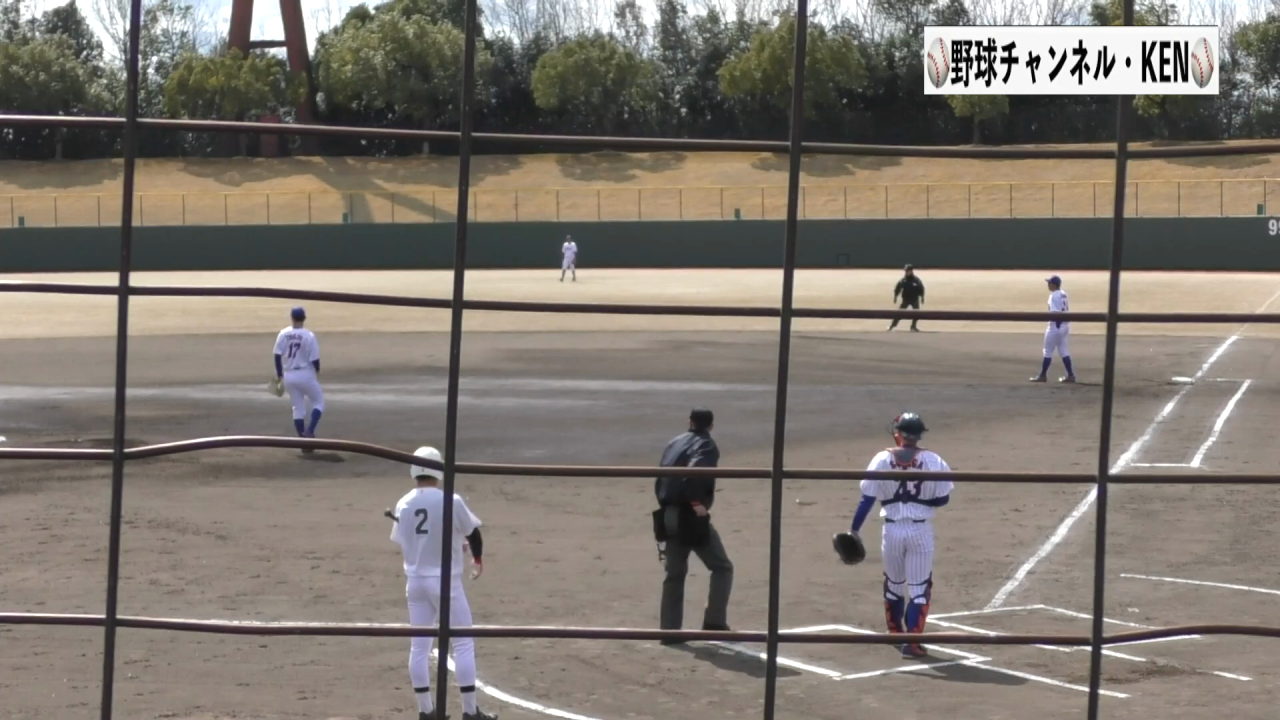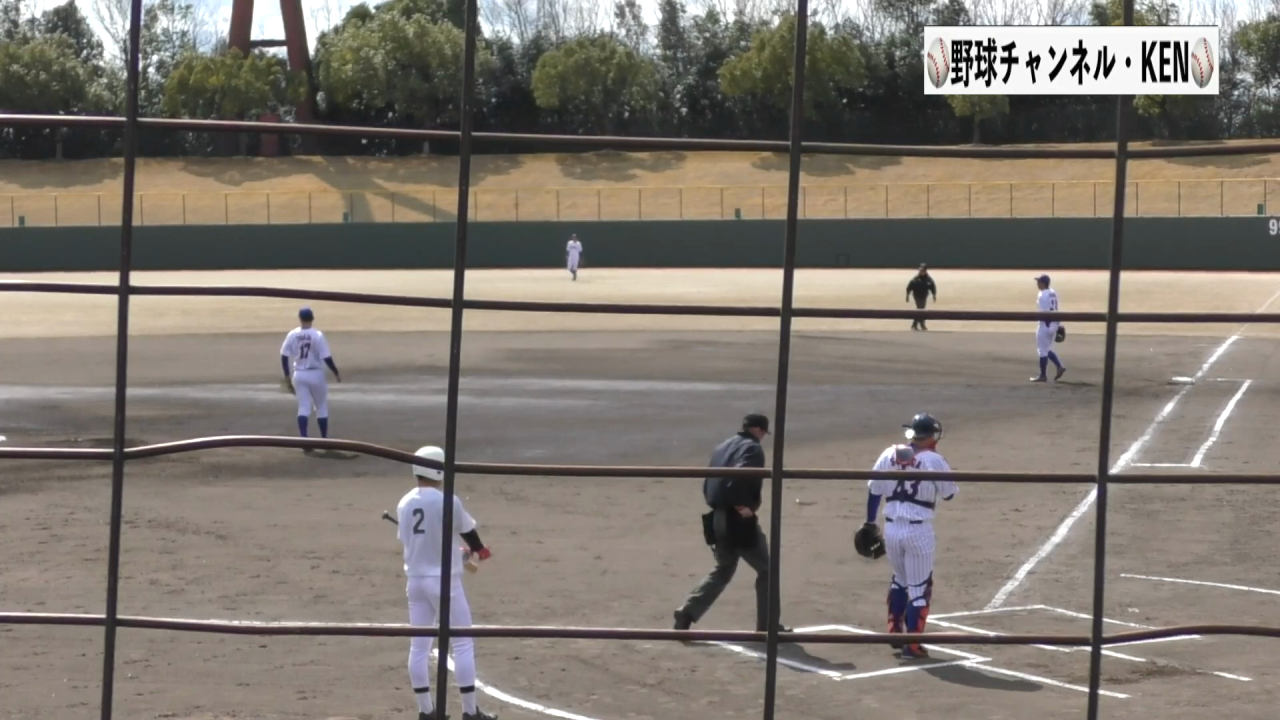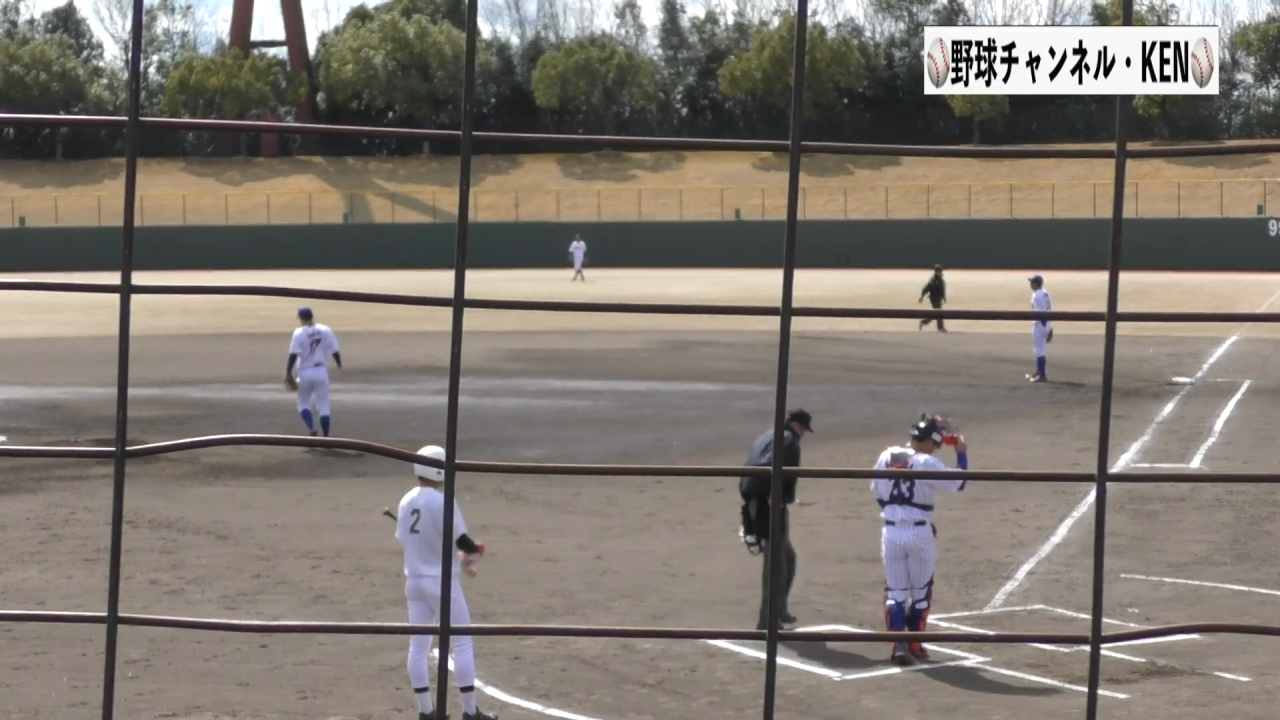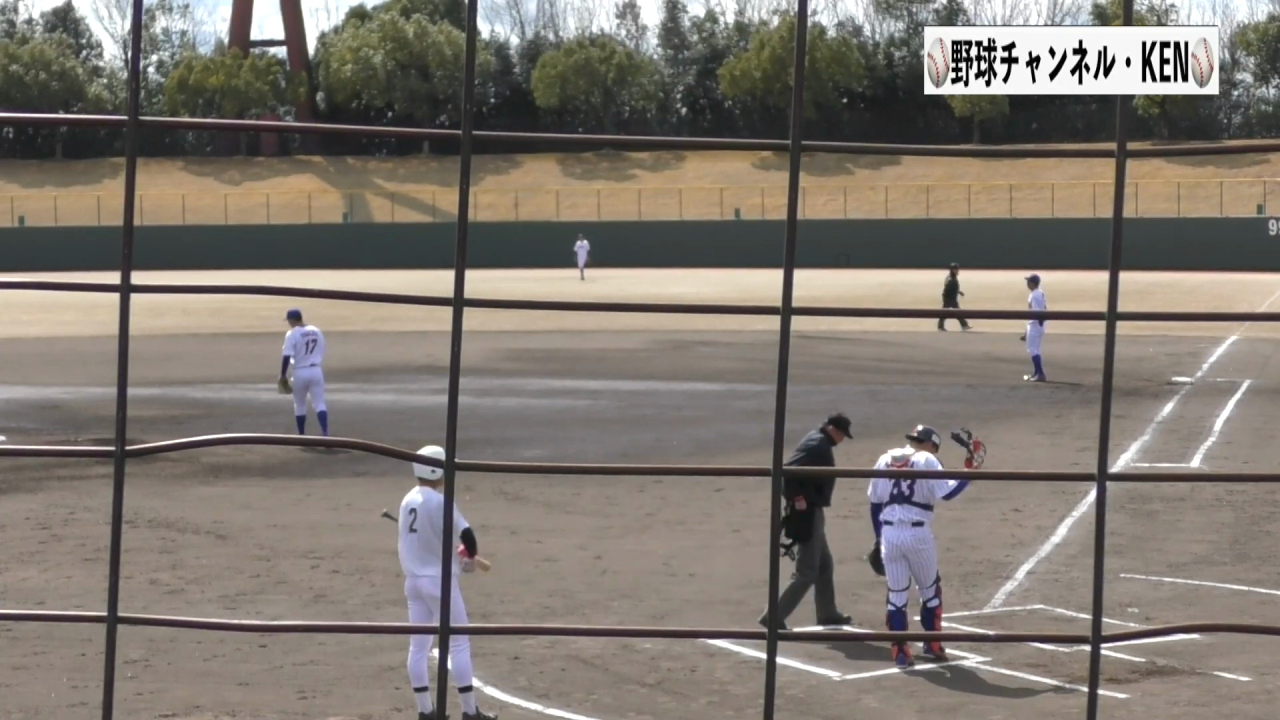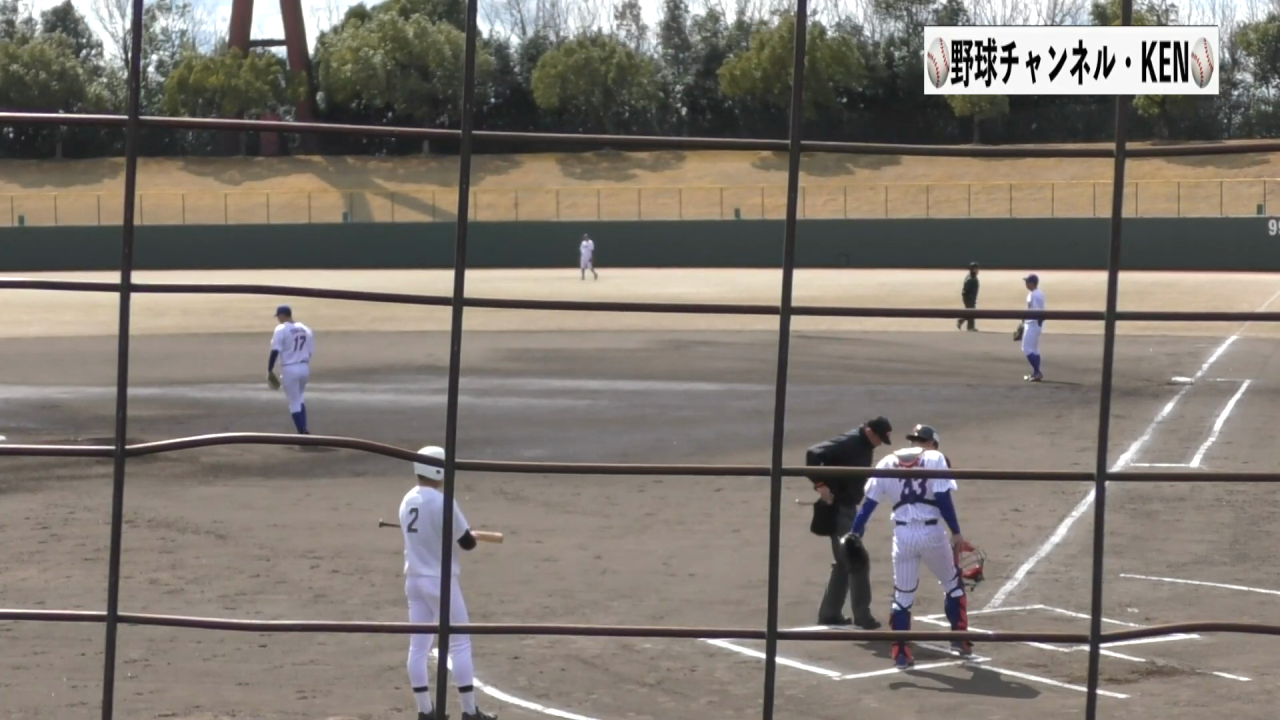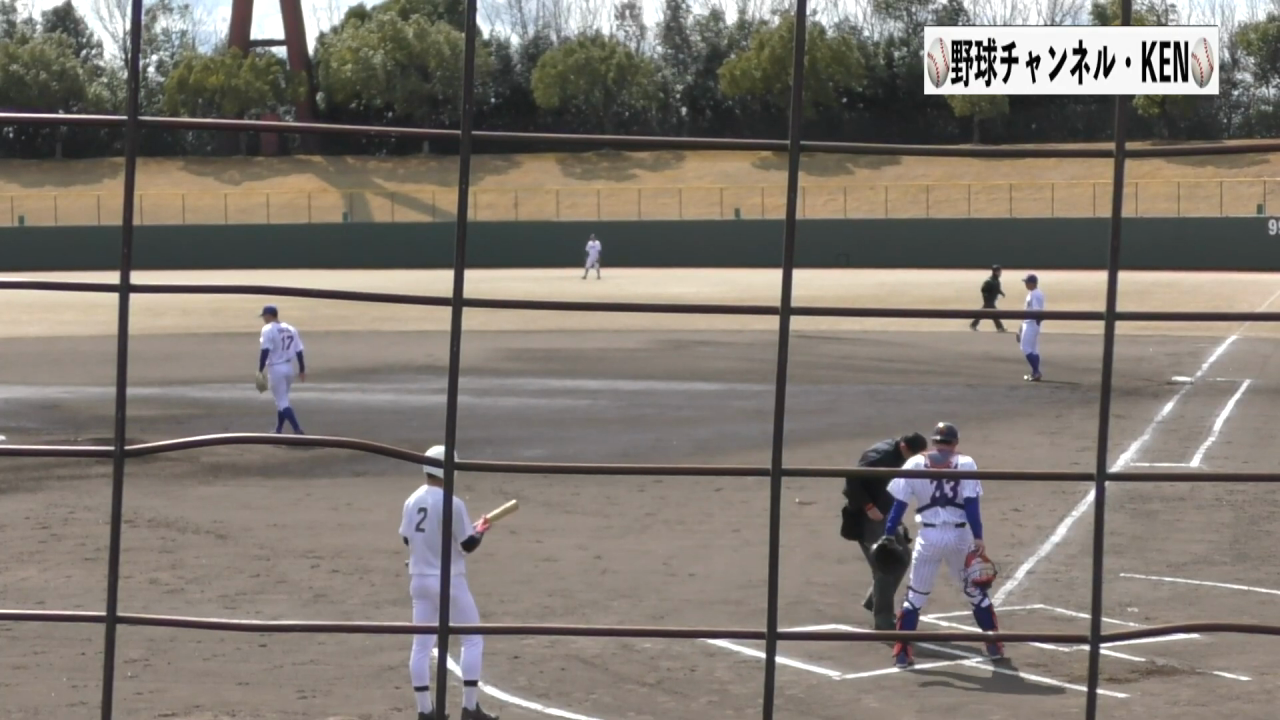
dt=0.3s
person 1, frame 1
left shoulder: (403, 505)
right shoulder: (452, 501)
left elbow: (401, 542)
right elbow: (473, 533)
right wrist: (478, 559)
left hip: (416, 581)
right hip: (445, 581)
left knee: (419, 646)
right knee: (463, 644)
person 1, frame 2
left shoulder: (404, 504)
right shoulder: (448, 501)
left elbow: (407, 540)
right elbow: (468, 534)
right wrist: (481, 550)
left hip: (415, 580)
right hip: (444, 581)
left knee: (419, 646)
right knee: (462, 644)
person 1, frame 3
left shoulder: (405, 502)
right shoulder: (443, 503)
left elbow: (404, 540)
right elbow: (461, 541)
right wrist: (476, 550)
left hip: (414, 580)
right hip: (442, 581)
left knee: (418, 646)
right knee: (462, 644)
person 1, frame 4
left shoulder: (408, 500)
right shoulder: (440, 502)
right elbow: (466, 535)
left wrist: (454, 549)
right wrist: (471, 554)
left hip: (414, 580)
right hip: (439, 581)
left knee: (418, 646)
right knee: (459, 645)
person 1, frame 5
left shoulder: (408, 500)
right shoulder: (443, 502)
right elbow: (466, 541)
left wrist: (458, 538)
right wrist: (471, 539)
left hip: (414, 580)
right hip: (440, 581)
left knee: (418, 646)
right knee: (460, 644)
person 1, frame 6
left shoulder: (412, 501)
right shoulder: (453, 504)
right elbow: (469, 545)
right wrist: (480, 531)
left hip: (420, 580)
right hip: (449, 581)
left knee: (422, 645)
right knee: (472, 639)
person 2, frame 1
left shoulder: (883, 459)
right shoulder: (931, 460)
left elbow: (867, 499)
right elbow: (943, 498)
left wrist: (854, 530)
left hip: (892, 530)
right hip: (920, 530)
left knee: (893, 584)
right knee: (919, 588)
left ankle: (897, 636)
right ankle: (911, 641)
person 2, frame 2
left shoulder: (888, 455)
right shoulder: (933, 460)
left elbow: (874, 492)
right elbow: (948, 493)
left wrist: (869, 522)
left hip: (891, 528)
right hip: (919, 531)
left knee: (899, 580)
right knee: (918, 588)
left ankle: (895, 628)
right ankle: (911, 643)
person 2, frame 3
left shoulder: (886, 457)
right shoulder: (927, 462)
right elbow: (959, 484)
right wrist: (962, 452)
left hip: (891, 533)
right hip: (919, 534)
left knee: (895, 592)
right knee: (920, 591)
left ankle: (898, 643)
right ankle: (913, 645)
person 2, frame 4
left shoulder: (884, 460)
right shoulder: (926, 459)
left elbow: (875, 504)
right elbow: (947, 493)
left wrist: (878, 537)
right wrist: (968, 476)
left hip: (889, 534)
right hip: (917, 534)
left knee: (896, 594)
right knee: (930, 590)
left ankle: (900, 652)
right ankle: (932, 645)
person 2, frame 5
left shoulder: (888, 462)
right shoulder: (935, 458)
left elbow: (870, 501)
right elbow: (943, 497)
left wrist: (855, 533)
right wrist: (956, 532)
left hip: (903, 535)
right hip: (931, 532)
left knee: (903, 594)
right knee: (953, 583)
left ankle: (900, 652)
right ankle: (960, 639)
person 2, frame 6
left shoulder: (916, 463)
right shoulder: (966, 463)
left elbow: (900, 503)
right elbow: (971, 503)
left wrist: (890, 537)
right wrist: (979, 539)
left hip: (929, 537)
right hip: (959, 536)
left knee: (915, 595)
right knee: (976, 591)
left ankle: (901, 652)
right ankle: (993, 645)
person 3, frame 1
left shoulder: (673, 443)
right shoulder: (707, 446)
left elbow: (661, 481)
right elbow: (693, 473)
left wrist: (668, 508)
right wrist: (697, 502)
left hip: (669, 516)
right hip: (692, 518)
left knee: (674, 575)
right knee: (722, 568)
left ankle: (669, 631)
right ankle: (714, 622)
person 3, frame 2
left shoulder: (722, 447)
right shoulder: (753, 449)
left elbow: (709, 484)
right elbow: (739, 478)
left wrist: (720, 506)
right wrist: (743, 506)
left hip: (719, 517)
right hip: (741, 520)
left knee: (721, 572)
right knee: (765, 570)
left ankle: (687, 614)
right ankle: (766, 626)
person 3, frame 3
left shoulder: (765, 437)
right shoulder: (788, 441)
left elbow: (750, 473)
right elbow: (768, 467)
left wrist: (752, 498)
right wrist: (772, 496)
left hip: (756, 507)
right hip: (772, 510)
left knee: (787, 556)
right knee: (778, 565)
left ankle: (778, 611)
right ankle: (767, 623)
person 3, frame 4
left shoulder: (818, 444)
right shoulder: (817, 446)
left wrist: (797, 498)
right wrist: (798, 499)
left hip: (811, 512)
right hip: (808, 513)
left knee: (824, 563)
right knee: (806, 571)
left ankle: (828, 615)
right ankle: (774, 616)
person 3, frame 5
left shoulder: (864, 446)
right shoulder: (848, 442)
right elbow: (812, 454)
right wrist: (821, 485)
left hip: (847, 508)
right hip: (837, 510)
left knee: (844, 563)
right knee: (857, 562)
left ankle: (829, 614)
right ankle: (862, 616)
person 3, frame 6
left shoulder: (897, 456)
right shoulder: (880, 456)
right elbow: (852, 480)
left wrist: (886, 507)
right wrist: (869, 507)
left hip: (880, 513)
right hip: (864, 515)
left ankle: (874, 601)
right ankle: (884, 622)
